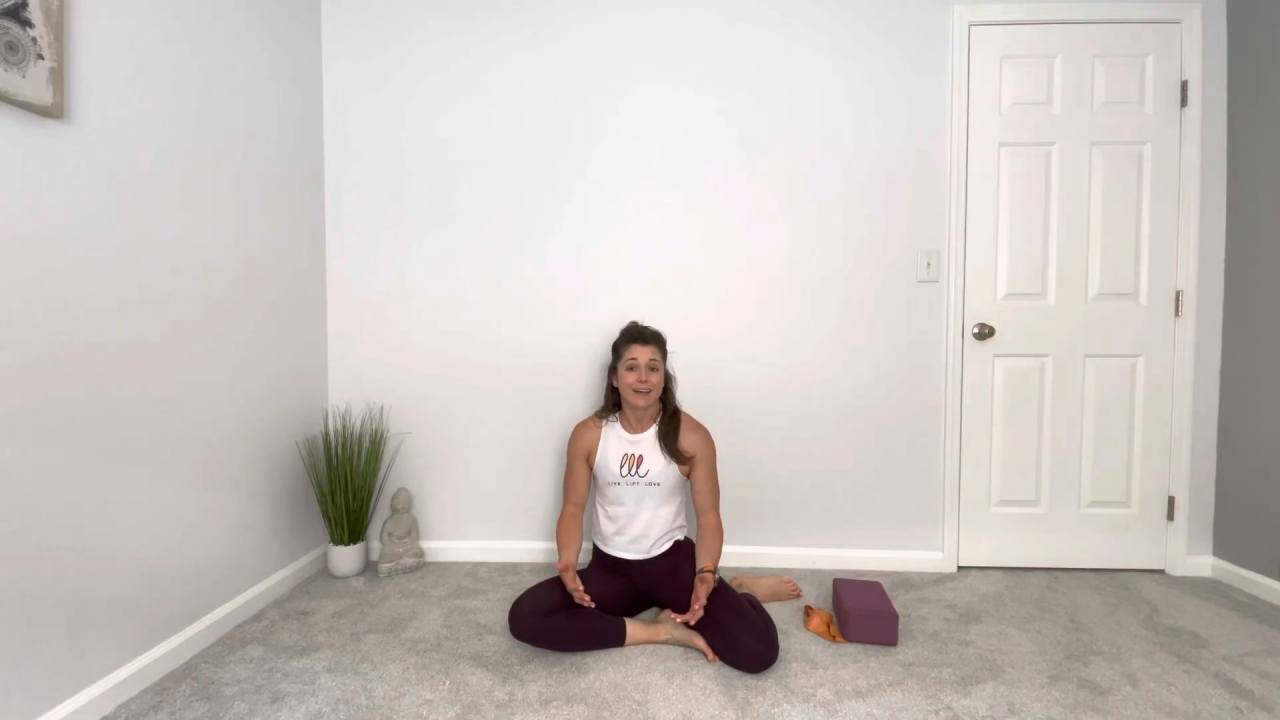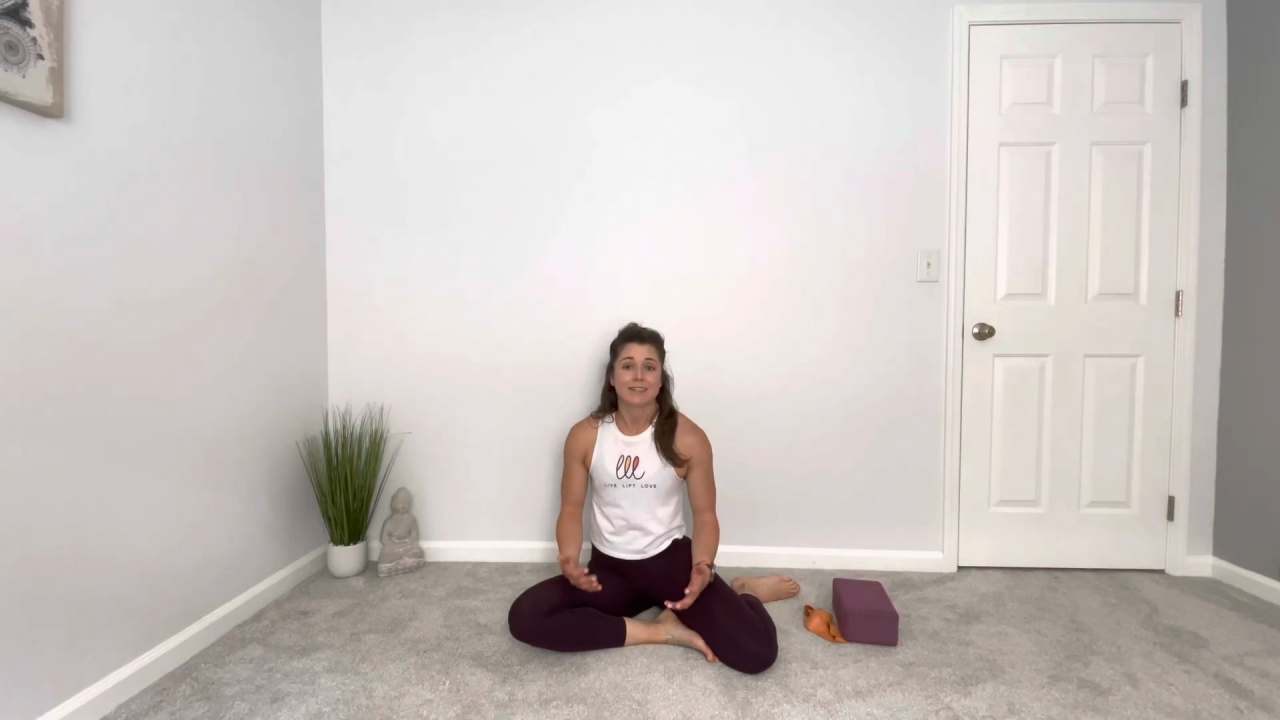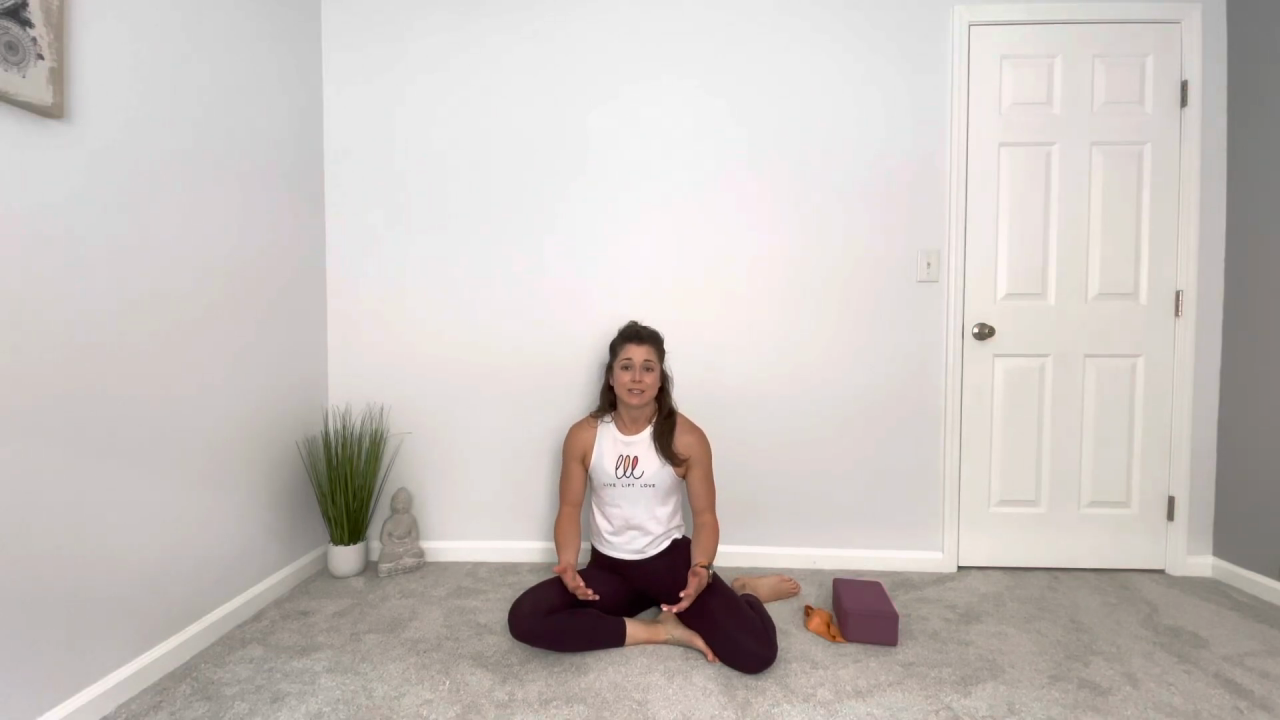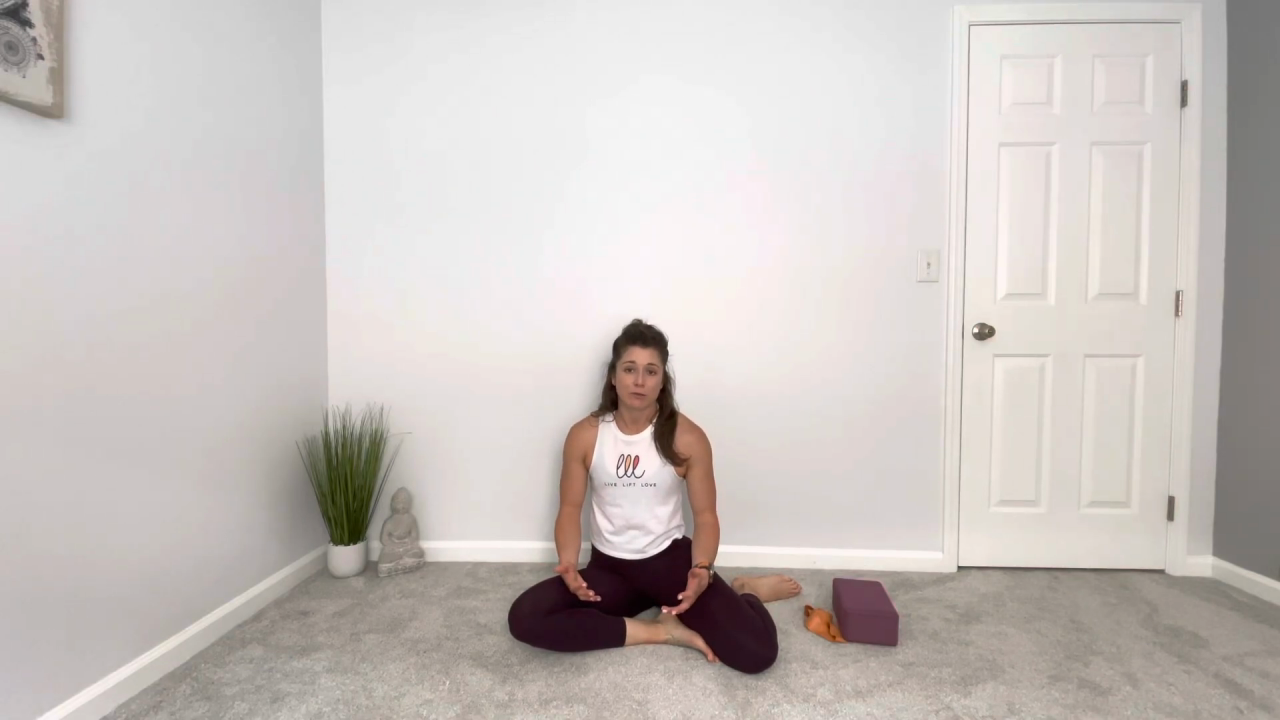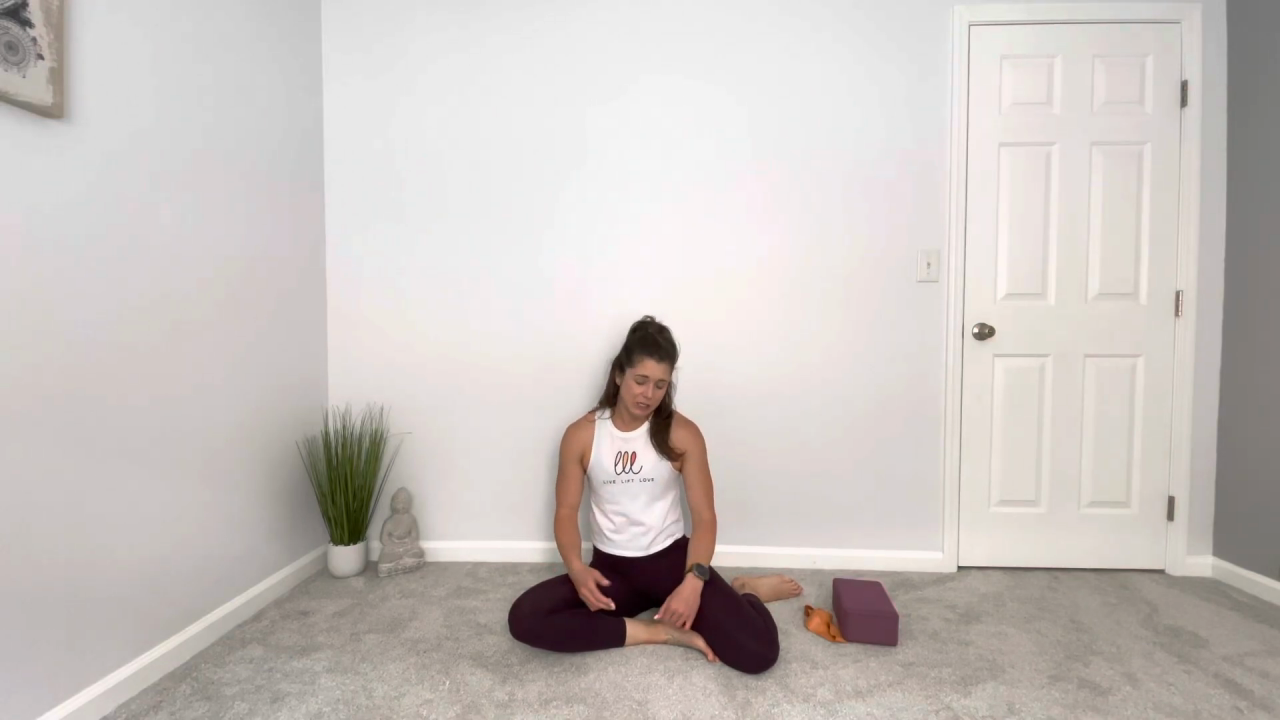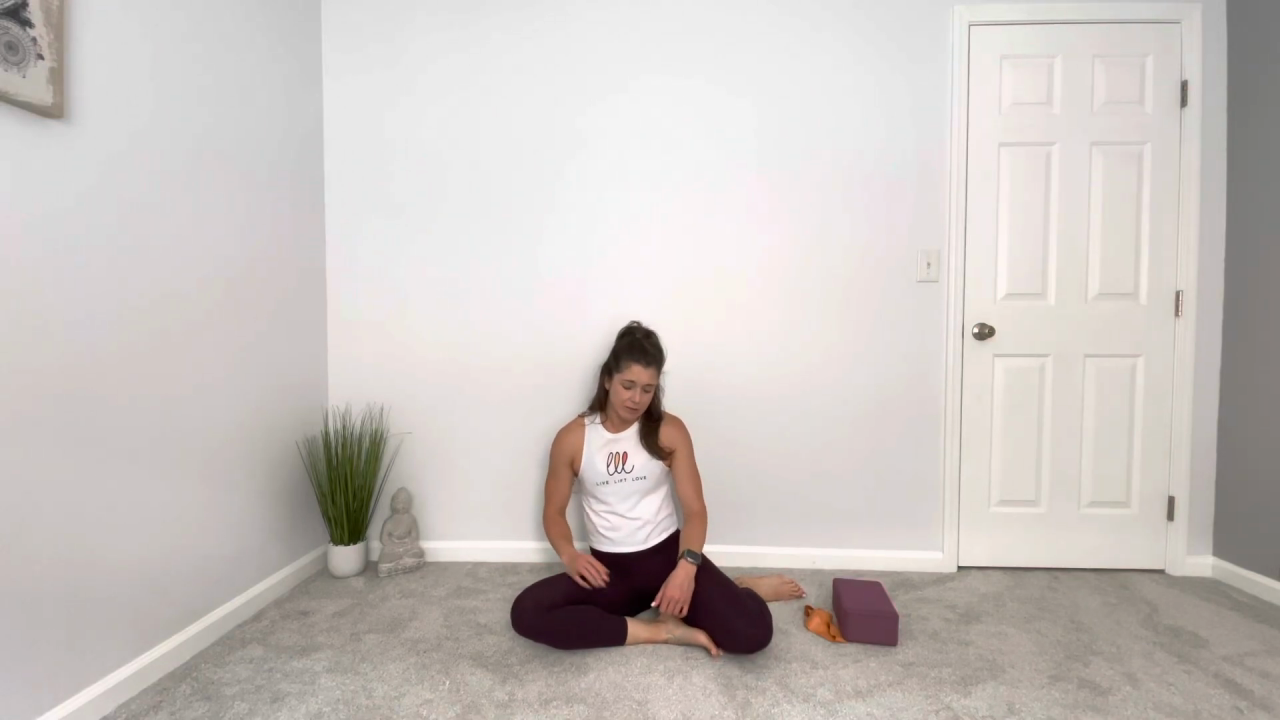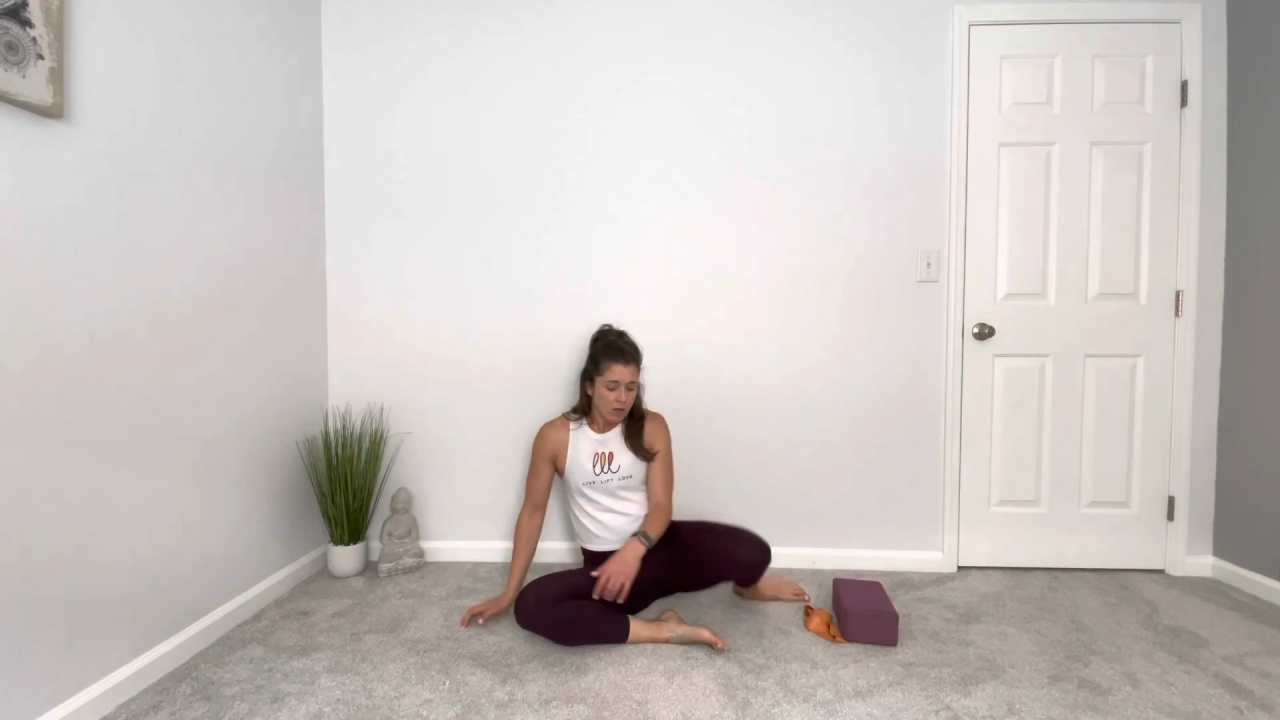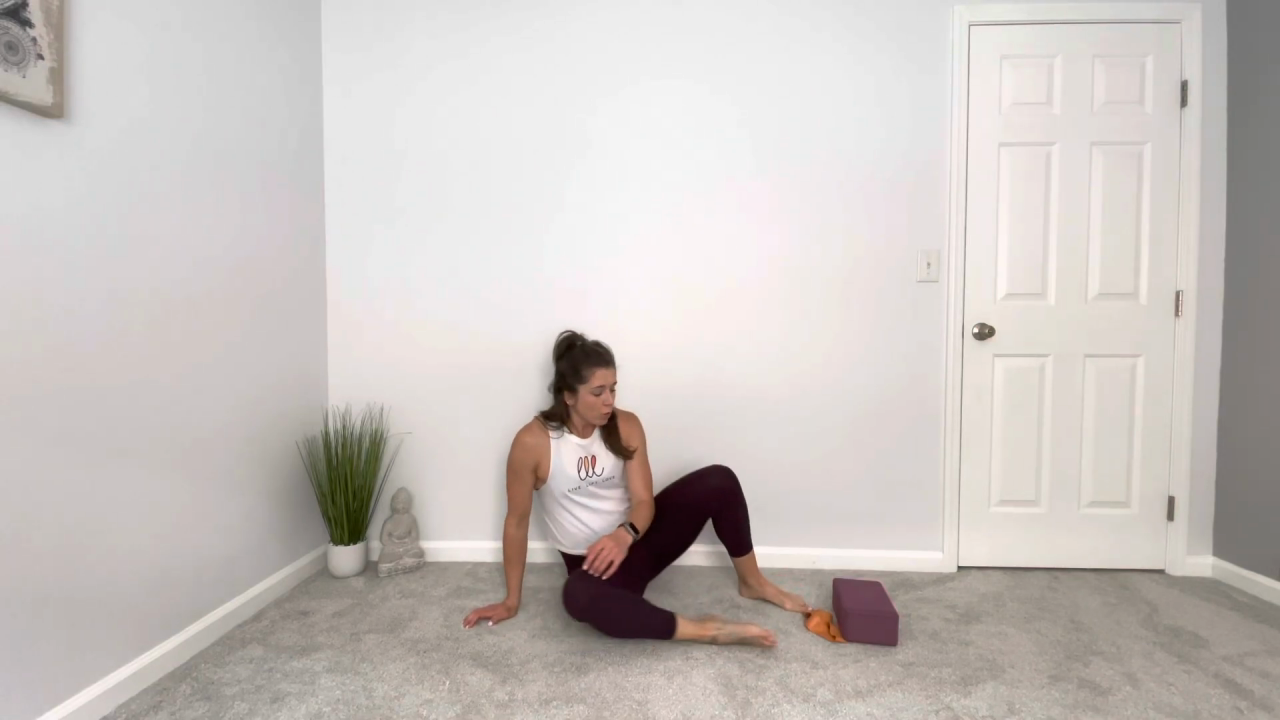
dt=0.3s
person 1, frame 1
left shoulder: (692, 436)
right shoulder: (588, 434)
left elbow: (709, 517)
right elbow: (573, 509)
left wrist: (708, 577)
right wrist: (568, 566)
left hip: (672, 560)
right hip: (610, 567)
left knee: (759, 651)
right knee: (525, 618)
left ankle: (738, 591)
right ankle: (662, 631)
person 1, frame 2
left shoulder: (688, 438)
right shoulder: (584, 435)
left elbow: (705, 515)
right elbow: (571, 508)
left wrist: (704, 568)
right wrist: (570, 560)
left hip: (670, 560)
right hip: (609, 567)
left knee: (757, 652)
right knee: (525, 618)
left ankle: (741, 592)
right ankle: (663, 631)
person 1, frame 3
left shoulder: (687, 438)
right shoulder: (583, 435)
left elbow: (704, 515)
right elbow: (569, 509)
left wrist: (702, 570)
right wrist: (567, 564)
left hip: (670, 559)
right hip: (609, 568)
left knee: (757, 652)
right knee: (525, 618)
left ankle: (742, 591)
right ankle: (664, 631)
person 1, frame 4
left shoulder: (688, 438)
right shoulder: (584, 435)
left elbow: (705, 515)
right elbow: (570, 509)
left wrist: (703, 571)
right wrist: (568, 564)
left hip: (671, 560)
right hip: (610, 568)
left knee: (757, 651)
right knee: (524, 618)
left ankle: (740, 592)
right ankle: (663, 631)
person 1, frame 5
left shoulder: (682, 433)
right shoulder: (582, 434)
left elbow: (704, 515)
right elbow: (566, 515)
left wrist: (694, 581)
right wrist: (578, 569)
left hip: (671, 559)
right hip: (611, 569)
left knee: (758, 652)
right knee: (524, 620)
left ankle: (741, 591)
right ankle: (660, 632)
person 1, frame 6
left shoulder: (670, 431)
right shoulder: (572, 438)
left elbow: (694, 509)
right elbow: (553, 512)
left wrist: (686, 568)
right wrist: (569, 554)
left hip: (666, 555)
right hip: (609, 568)
left knee: (753, 633)
right knee: (526, 614)
left ankle: (740, 589)
right ankle: (663, 631)
person 1, frame 7
left shoulder: (651, 426)
right shoulder: (556, 436)
left elbow: (661, 508)
right elbow: (532, 511)
left wrist: (634, 551)
right wrist: (510, 593)
left hip: (656, 547)
right hip: (603, 564)
left knee: (750, 553)
right knee: (532, 610)
left ankle: (748, 585)
right ankle: (661, 631)
person 1, frame 8
left shoulder: (626, 426)
right shoulder: (533, 442)
left elbow: (644, 502)
right elbow: (517, 522)
left wrist: (623, 535)
right wrist: (511, 601)
left hip: (635, 541)
right hip: (595, 562)
left knee: (719, 480)
right knee: (580, 595)
left ankle: (753, 583)
right ankle: (706, 630)
